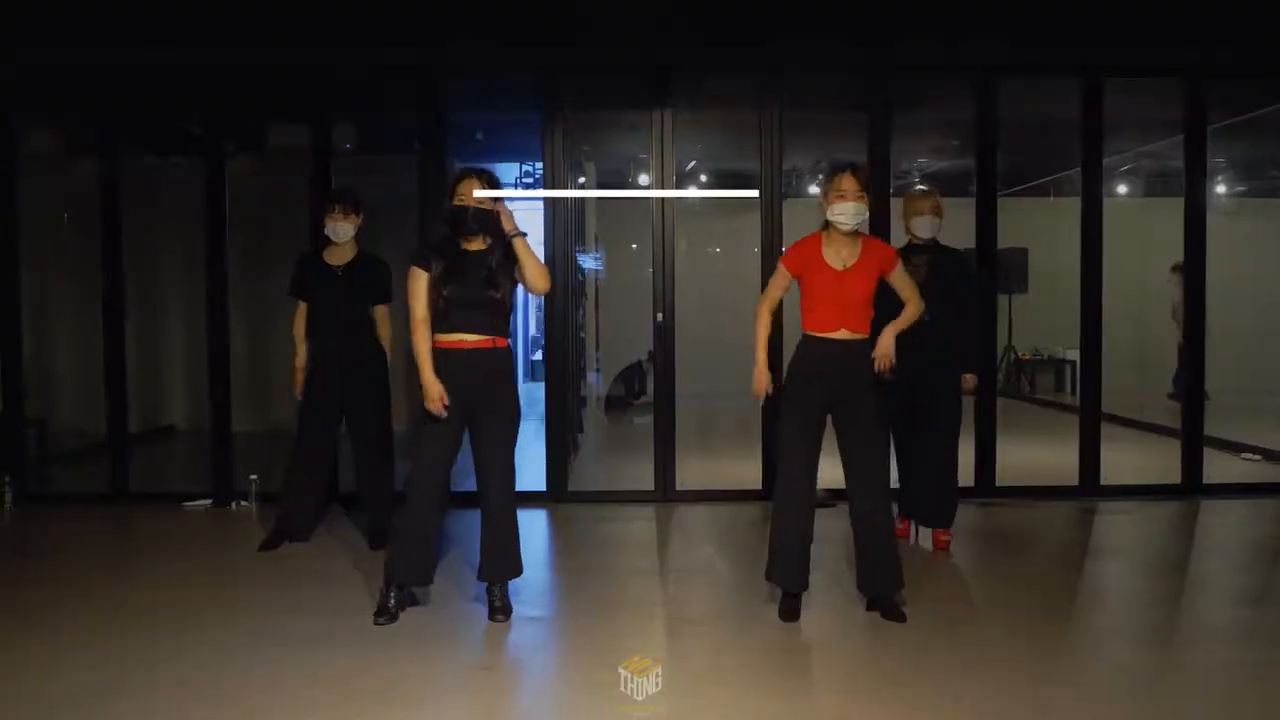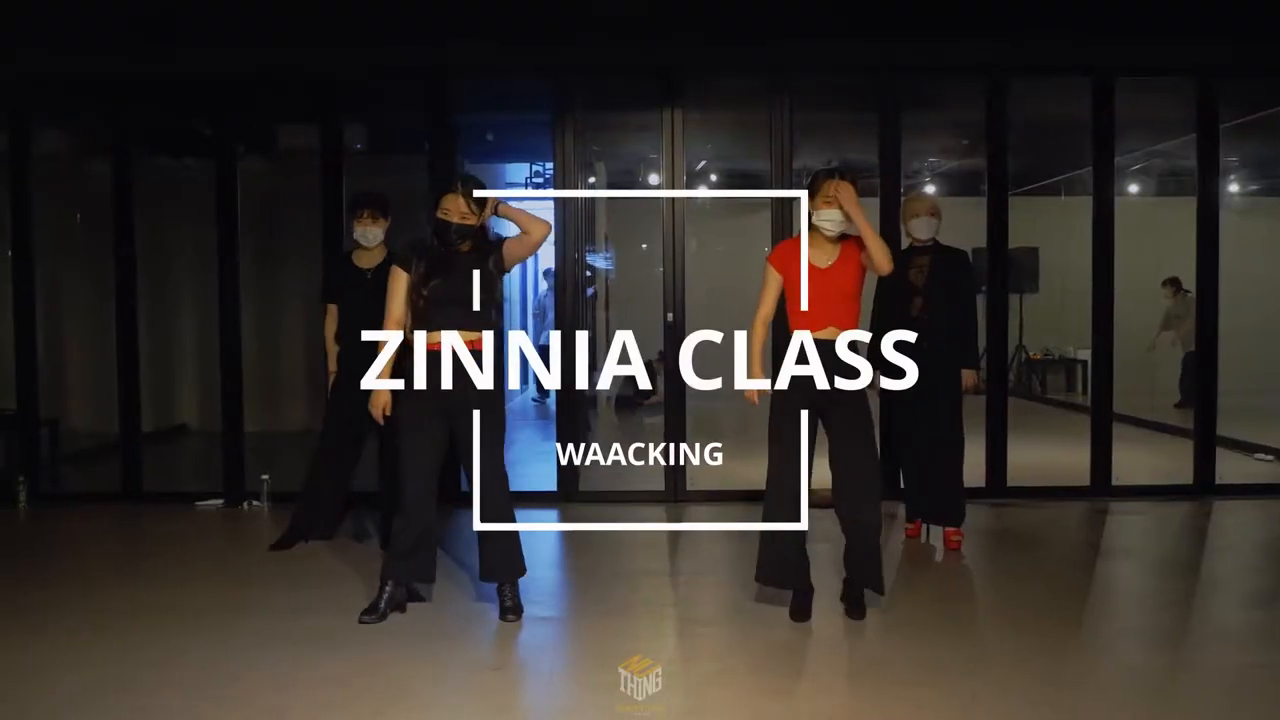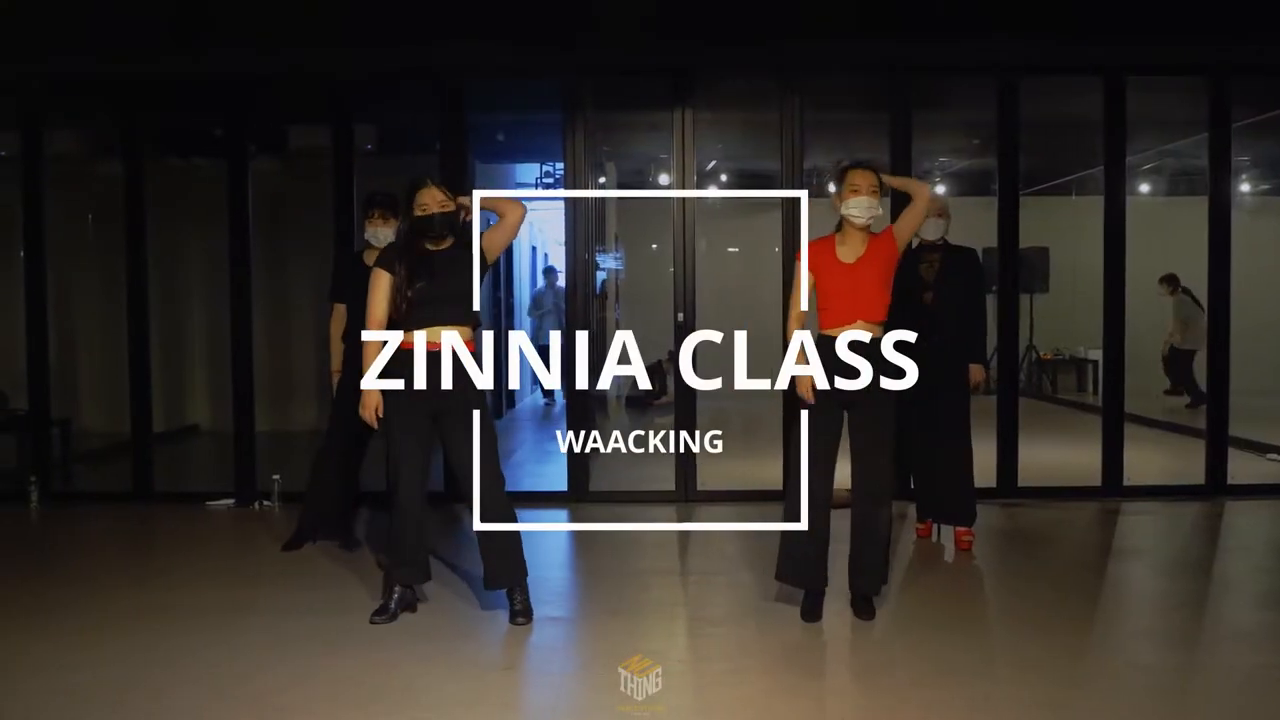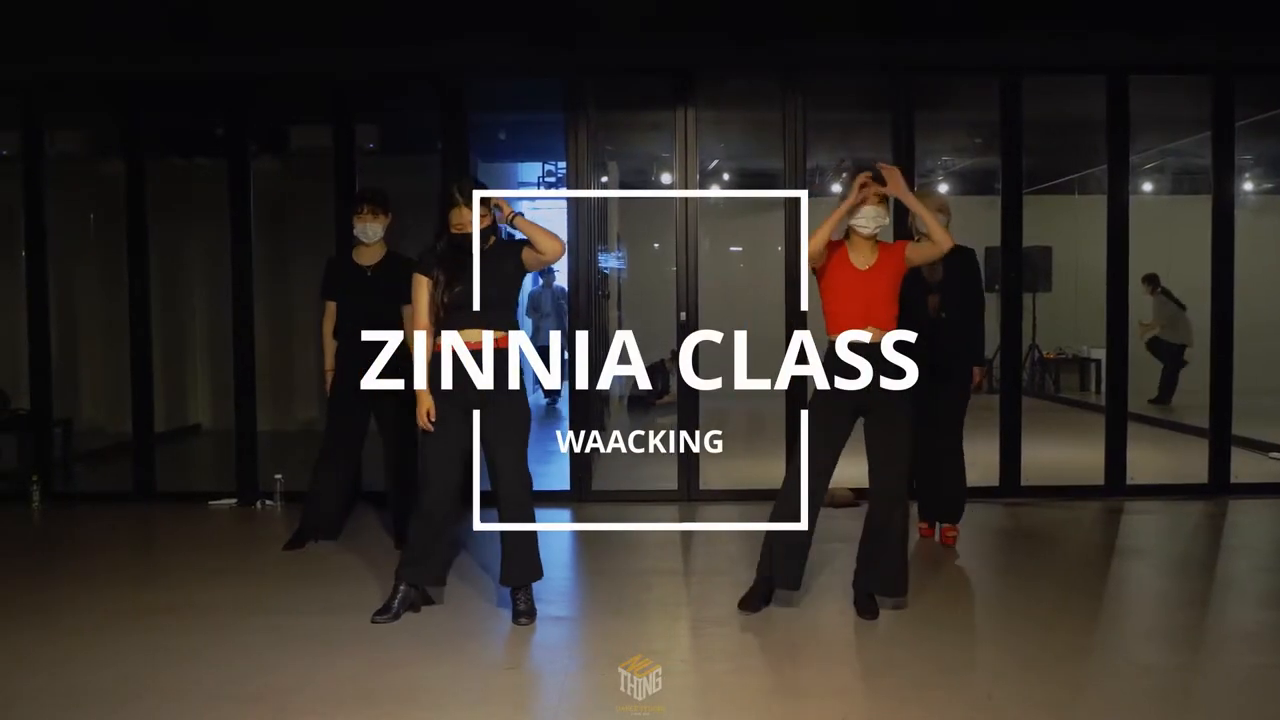
dt=0.5s
person 1, frame 1
left shoulder: (880, 253)
right shoulder: (802, 251)
left elbow: (915, 301)
right elbow: (767, 303)
left wrist: (891, 331)
right wrist: (761, 363)
left hip: (858, 368)
right hip: (810, 364)
left knee: (870, 482)
right knee: (795, 479)
left ankle: (879, 588)
right ankle: (790, 586)
person 1, frame 2
left shoulder: (857, 250)
right shoulder: (785, 253)
left elbow: (886, 266)
right elbow: (763, 316)
left wrist: (856, 210)
right wrist: (755, 369)
left hip: (845, 369)
left knee: (859, 481)
right knee: (788, 480)
left ankle: (856, 583)
right ankle: (799, 584)
person 1, frame 3
left shoulder: (889, 244)
right shoulder: (815, 251)
left elbow: (924, 195)
right elbow: (796, 315)
left wrist: (884, 177)
right wrist: (800, 367)
left hip: (873, 363)
right hip: (825, 361)
left knee: (874, 481)
right knee: (812, 478)
left ankle: (863, 584)
right ankle: (812, 584)
person 1, frame 4
left shoulder: (897, 255)
right shoulder: (829, 256)
left elbow: (943, 243)
right elbow: (806, 251)
left wrist: (905, 194)
right wrist: (848, 201)
left hip: (887, 370)
right hip: (839, 368)
left knee: (890, 484)
right knee: (804, 476)
left ankle: (868, 583)
right ankle: (768, 578)
person 2, frame 1
left shoulder: (509, 256)
right shoulder: (431, 257)
left elbow: (541, 286)
right elbow: (419, 321)
left wrist: (514, 231)
right wrist: (428, 378)
left hip: (494, 373)
right hip: (445, 372)
left knee: (497, 481)
right knee: (425, 480)
left ankle: (497, 585)
right ankle: (399, 584)
person 2, frame 2
left shoulder: (493, 256)
right shoulder: (413, 258)
left elbow: (540, 229)
right elbow: (394, 321)
left wrist: (499, 209)
right wrist: (381, 383)
left hip: (475, 375)
right hip: (424, 375)
left knee: (489, 481)
right knee: (415, 482)
left ankle: (506, 584)
right ankle: (395, 584)
person 2, frame 3
left shoulder: (474, 252)
right shoulder: (394, 258)
left elbow: (515, 211)
right elbow: (375, 324)
left wrist: (471, 203)
right wrist: (369, 384)
left hip: (460, 372)
right hip: (407, 374)
left knee: (485, 480)
right knee: (406, 484)
left ankle: (515, 584)
right ankle: (402, 586)
person 2, frame 4
left shoulder: (511, 254)
right shoulder: (432, 261)
left elbow: (555, 249)
right elbow: (421, 328)
left wrist: (514, 220)
right wrist: (422, 389)
left hip: (500, 374)
right hip: (448, 376)
left knee: (511, 481)
right knee: (438, 483)
left ankle: (521, 587)
right ankle: (411, 584)
person 3, frame 1
left shoulder: (374, 267)
right shoulder: (307, 265)
left elbow: (382, 320)
right elbow: (301, 318)
left wrist: (386, 366)
right wrist: (301, 366)
left hip: (366, 364)
right hip: (323, 365)
left knee: (372, 444)
right knee: (311, 444)
left ankle: (379, 528)
right ankle: (291, 525)
person 3, frame 2
right shoulder: (337, 268)
right elbow: (331, 320)
right wrist: (332, 368)
right hip: (351, 367)
left knee: (394, 449)
right knee: (334, 446)
left ankle: (393, 528)
right ankle: (306, 525)
person 3, frame 3
right shoulder: (346, 266)
right elbow: (338, 318)
right wrist: (336, 367)
right hip: (357, 368)
right knee: (338, 445)
right ankle: (314, 524)
person 3, frame 4
left shoulder: (402, 267)
right shoulder: (337, 266)
left elbow: (411, 320)
right elbow: (330, 318)
left wrist: (417, 369)
right wrist: (329, 367)
left hip: (394, 367)
right hip: (349, 367)
left knee: (400, 448)
right knee: (337, 446)
left ankle: (405, 527)
right ankle: (315, 525)
person 4, frame 1
left shoulder: (956, 261)
left elbow: (967, 317)
right elbow: (880, 315)
left wrist: (969, 366)
left hip: (943, 366)
right hip: (901, 364)
left knee: (940, 443)
right knee: (906, 442)
left ankle: (939, 520)
right ankle: (907, 512)
person 4, frame 2
left shoulder: (956, 261)
right shoulder: (892, 265)
left elbow: (967, 315)
right elbow: (880, 317)
left wrist: (969, 363)
right wrist: (877, 363)
left hip: (944, 362)
left knee: (946, 441)
right knee: (910, 441)
left ankle: (950, 519)
right ankle: (916, 513)
person 4, frame 3
left shoulder: (965, 259)
right shoulder: (900, 262)
left elbow: (976, 311)
right elbow: (892, 312)
left wrist: (976, 358)
left hip: (952, 359)
right hip: (912, 360)
left knee: (954, 438)
right knee: (918, 439)
left ankle: (961, 518)
right ankle: (926, 512)
person 4, frame 4
left shoulder: (965, 258)
left elbow: (976, 311)
left wrist: (977, 359)
left hip: (954, 360)
right hip: (913, 360)
left knee: (947, 438)
right knee: (919, 439)
left ankle: (949, 515)
right ankle: (927, 512)
